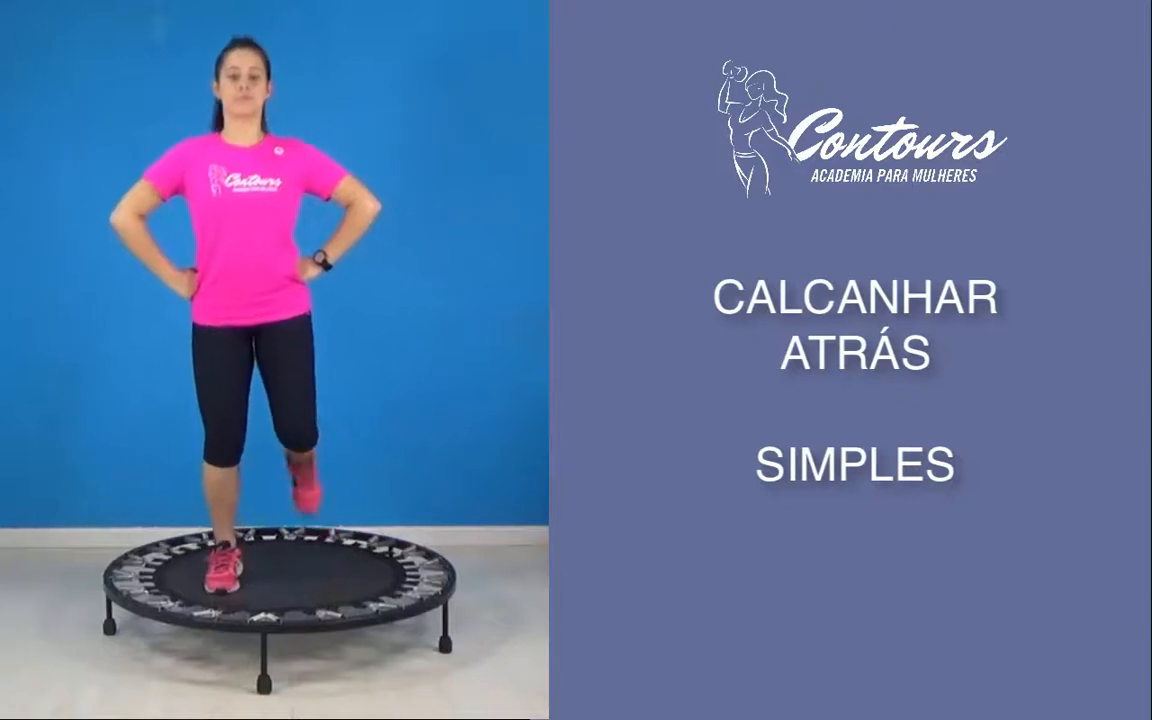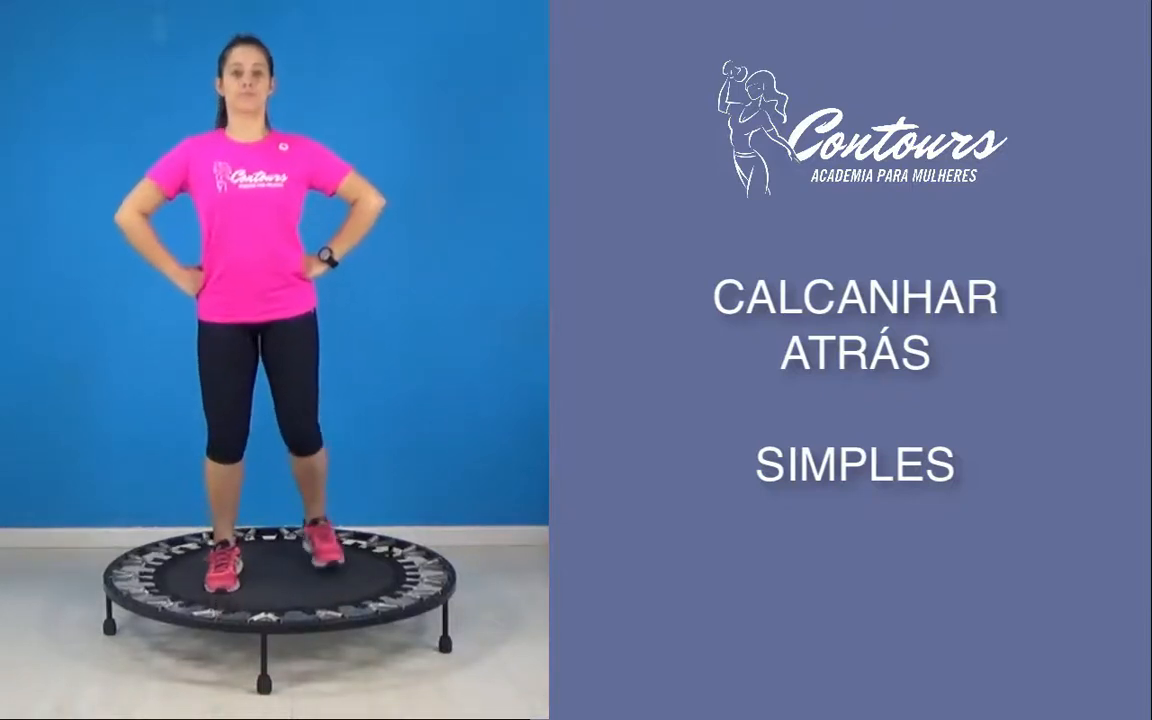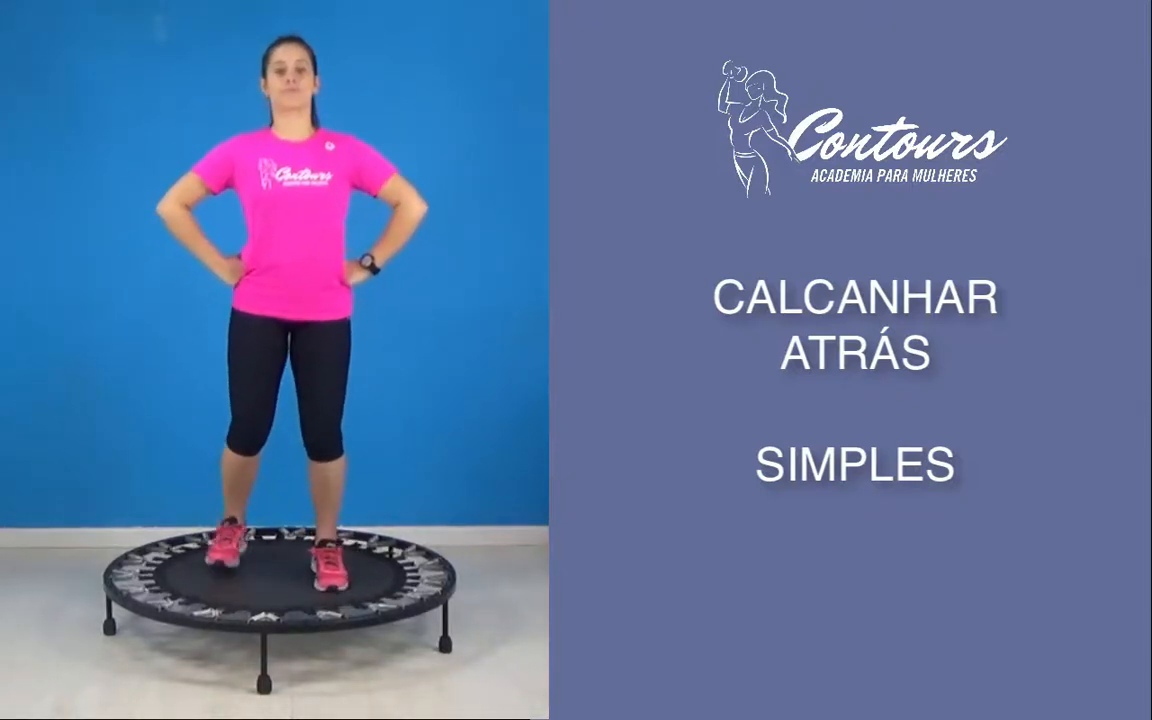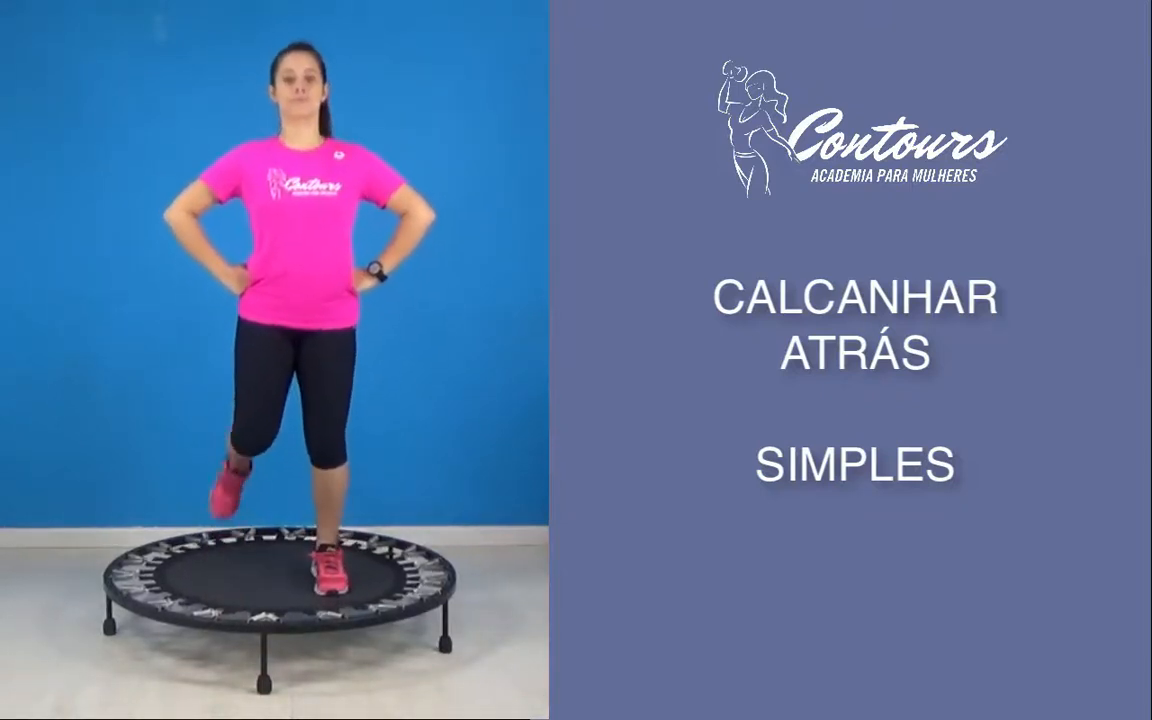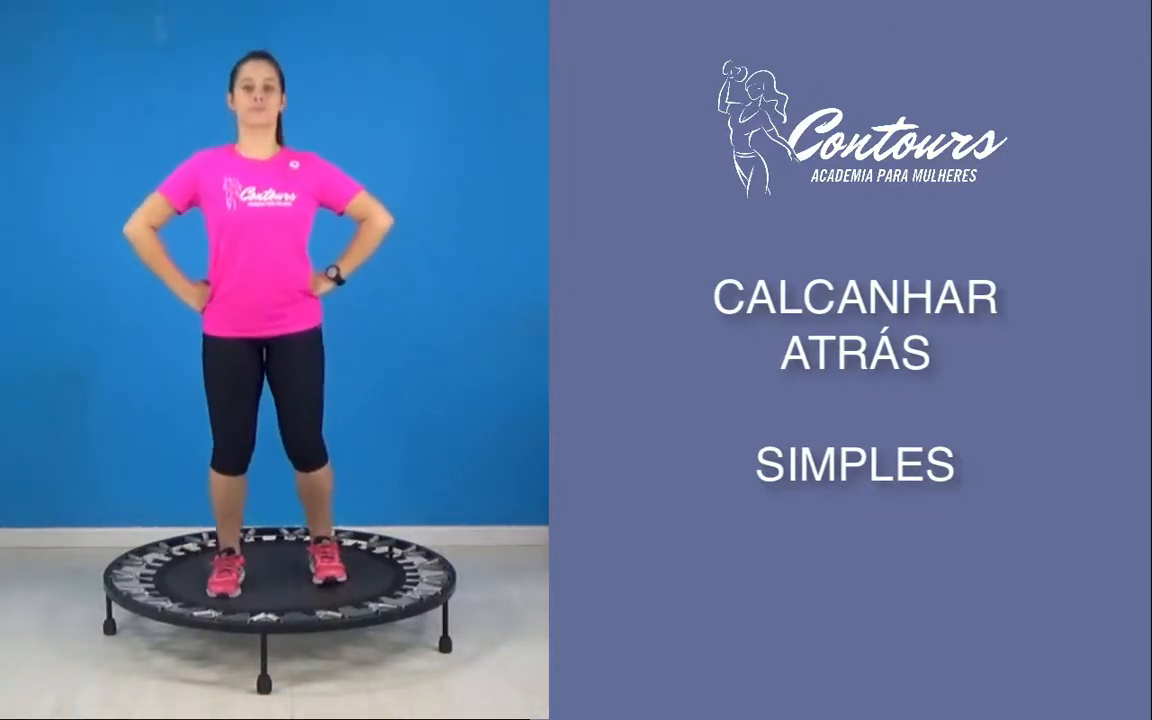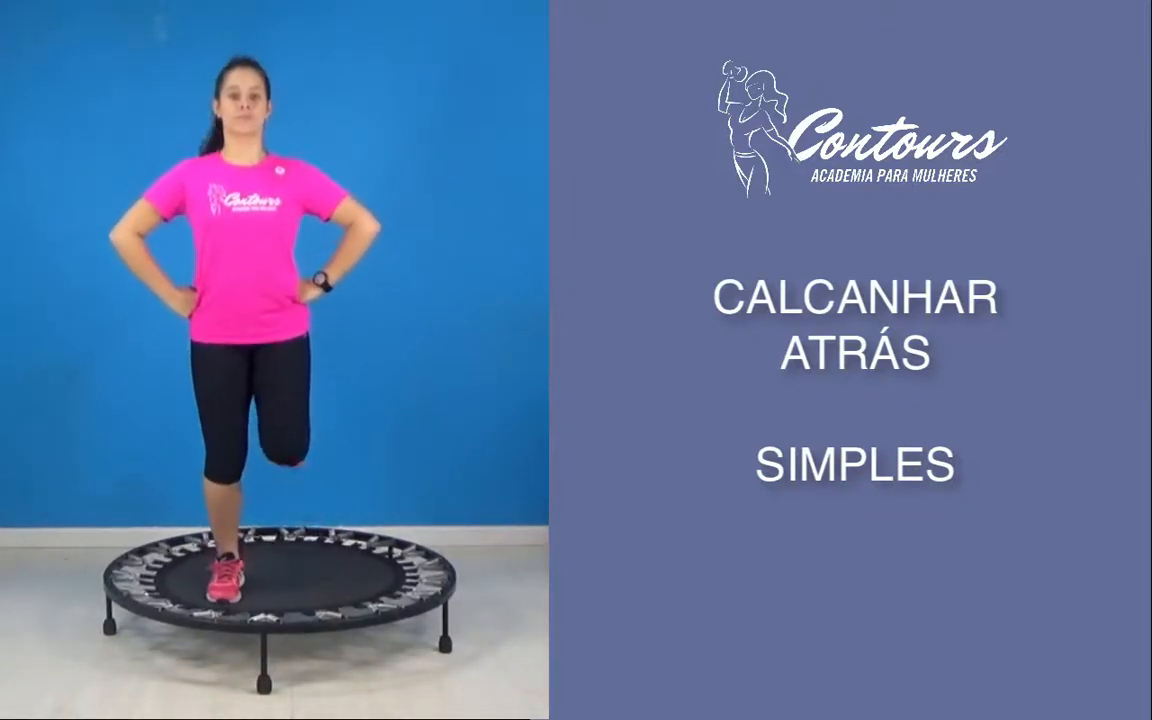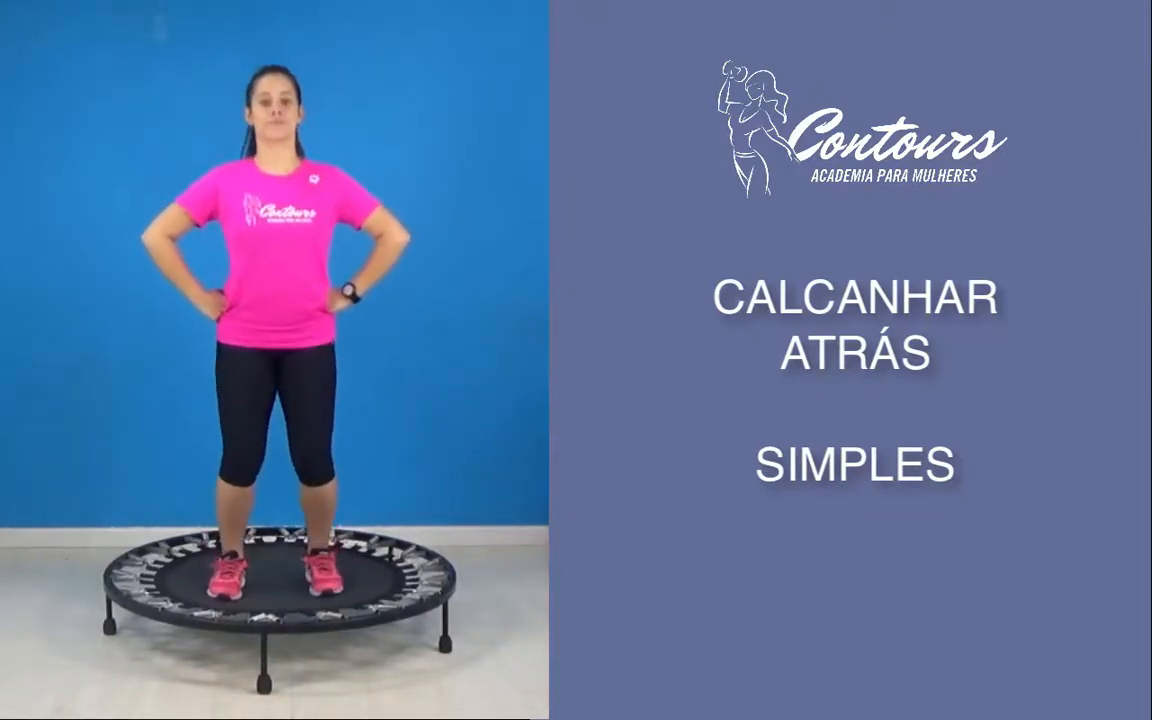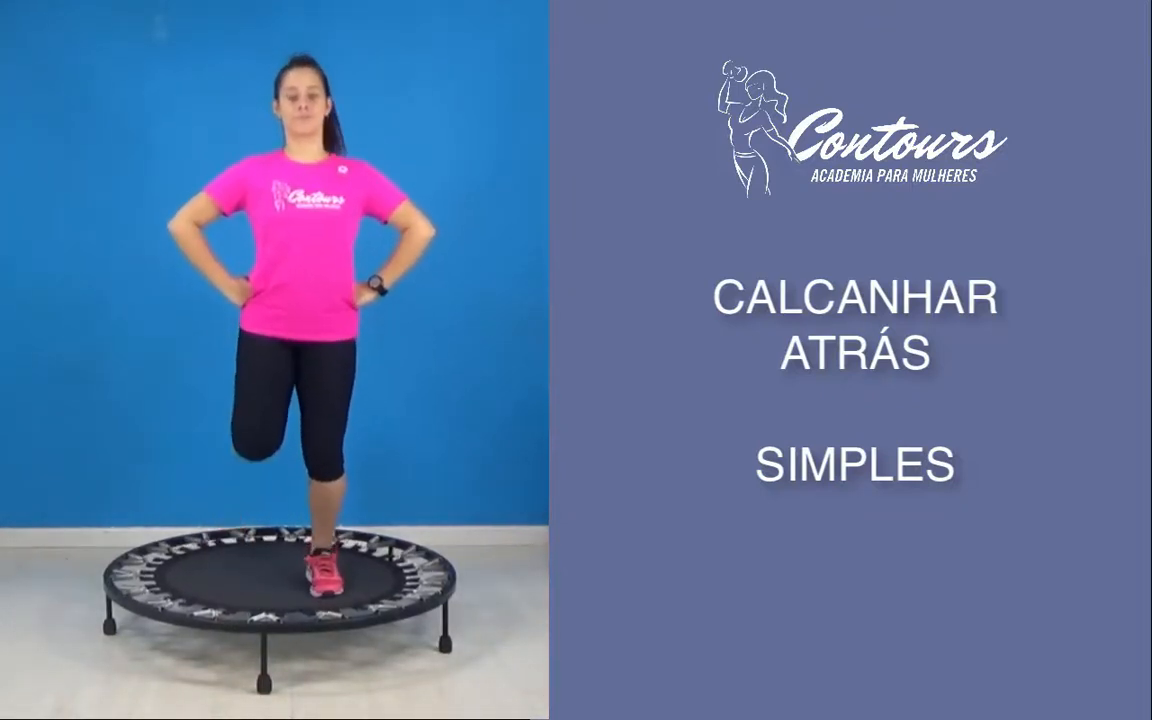
dt=0.4s
person 1, frame 1
left shoulder: (296, 157)
right shoulder: (189, 156)
left elbow: (365, 204)
right elbow: (125, 216)
left wrist: (321, 261)
right wrist: (174, 277)
left hip: (286, 315)
right hip: (216, 321)
left knee: (297, 430)
right knee: (222, 440)
left ankle: (298, 467)
right ankle: (224, 549)
person 1, frame 2
left shoulder: (301, 152)
right shoulder: (194, 153)
left elbow: (370, 200)
right elbow: (129, 214)
left wrist: (327, 260)
right wrist: (180, 275)
left hip: (291, 314)
right hip: (222, 318)
left knee: (301, 430)
right knee: (225, 437)
left ankle: (318, 525)
right ankle: (224, 548)
person 1, frame 3
left shoulder: (347, 152)
right shoulder: (239, 151)
left elbow: (413, 205)
right elbow: (172, 205)
left wrist: (368, 265)
right wrist: (221, 265)
left hip: (326, 316)
right hip: (256, 313)
left knee: (324, 435)
right knee: (248, 429)
left ankle: (327, 545)
right ankle: (231, 525)
person 1, frame 4
left shoulder: (354, 161)
right shoulder: (247, 160)
left elbow: (420, 214)
right elbow: (178, 213)
left wrist: (375, 273)
right wrist: (226, 273)
left hip: (332, 324)
right hip: (263, 320)
left knee: (327, 444)
right knee: (253, 434)
left ankle: (328, 551)
right ankle: (236, 468)
person 1, frame 5
left shoulder: (310, 170)
right shoulder: (204, 168)
left elbow: (378, 220)
right elbow: (138, 227)
left wrist: (332, 277)
right wrist: (187, 288)
left hip: (297, 331)
right hip: (227, 333)
left knee: (306, 446)
right knee: (231, 450)
left ankle: (323, 542)
right ankle: (228, 554)
person 1, frame 6
left shoulder: (296, 176)
right shoulder: (190, 176)
left elbow: (365, 225)
right elbow: (125, 234)
left wrist: (321, 282)
right wrist: (173, 295)
left hip: (284, 335)
right hip: (215, 338)
left knee: (286, 448)
right knee: (224, 456)
left ankle: (282, 428)
right ankle: (227, 559)
person 1, frame 7
left shoulder: (329, 183)
right shoulder: (224, 181)
left elbow: (395, 236)
right elbow: (157, 236)
left wrist: (349, 293)
right wrist: (202, 298)
left hip: (310, 344)
right hip: (241, 343)
left knee: (314, 460)
right knee: (241, 459)
left ankle: (321, 553)
right ankle: (230, 557)
person 1, frame 8
left shoulder: (357, 176)
right shoulder: (252, 172)
left elbow: (420, 230)
right elbow: (183, 224)
left wrist: (375, 287)
right wrist: (228, 284)
left hip: (333, 335)
right hip: (264, 331)
left knee: (324, 452)
right knee: (255, 442)
left ankle: (323, 553)
right ankle: (254, 420)
